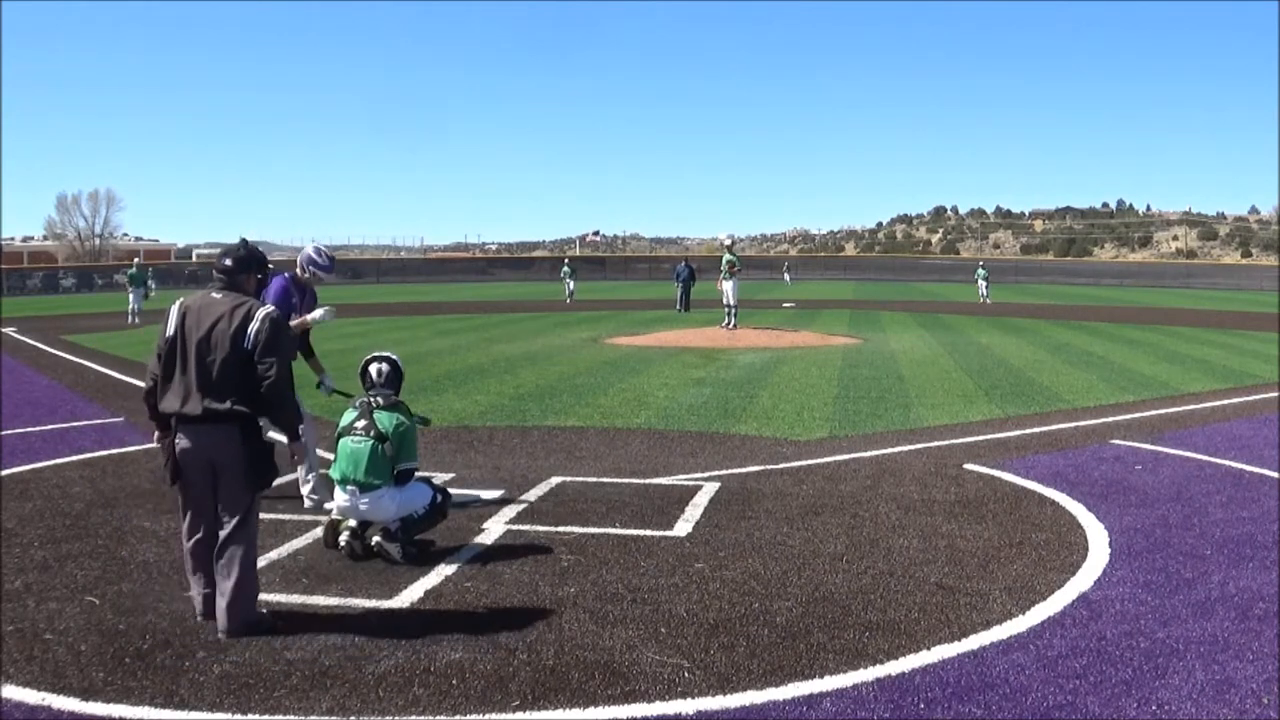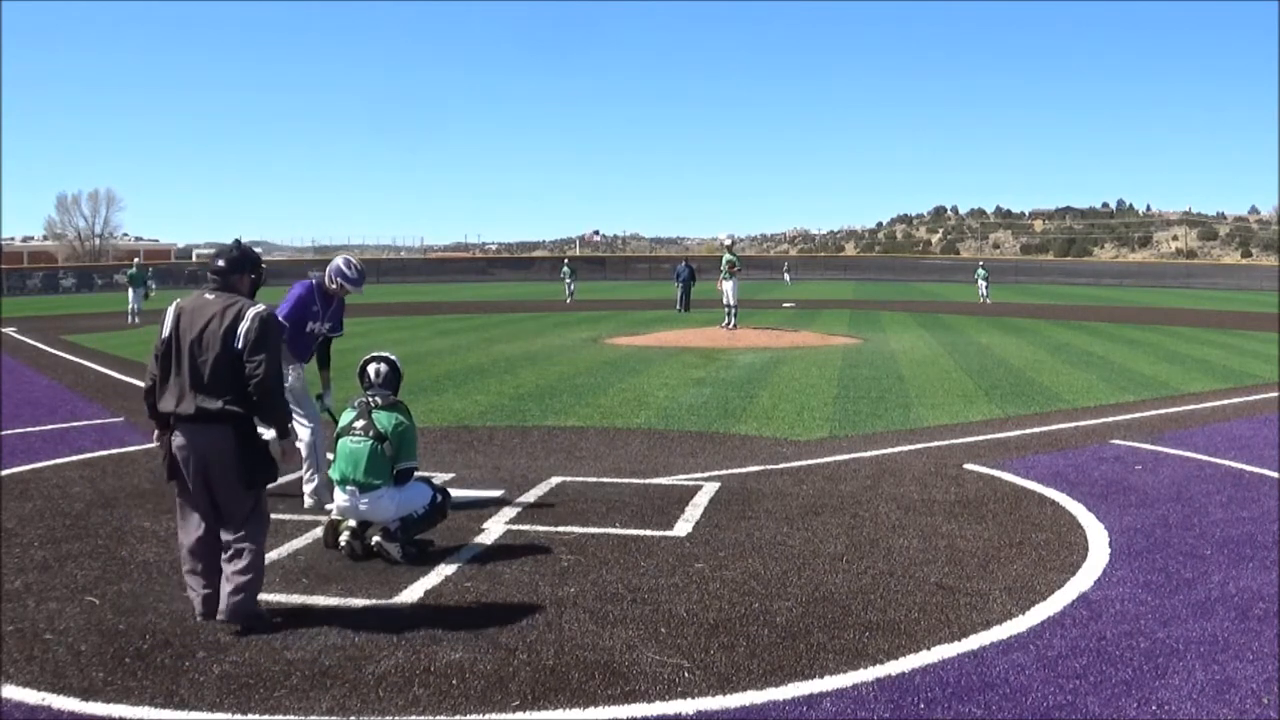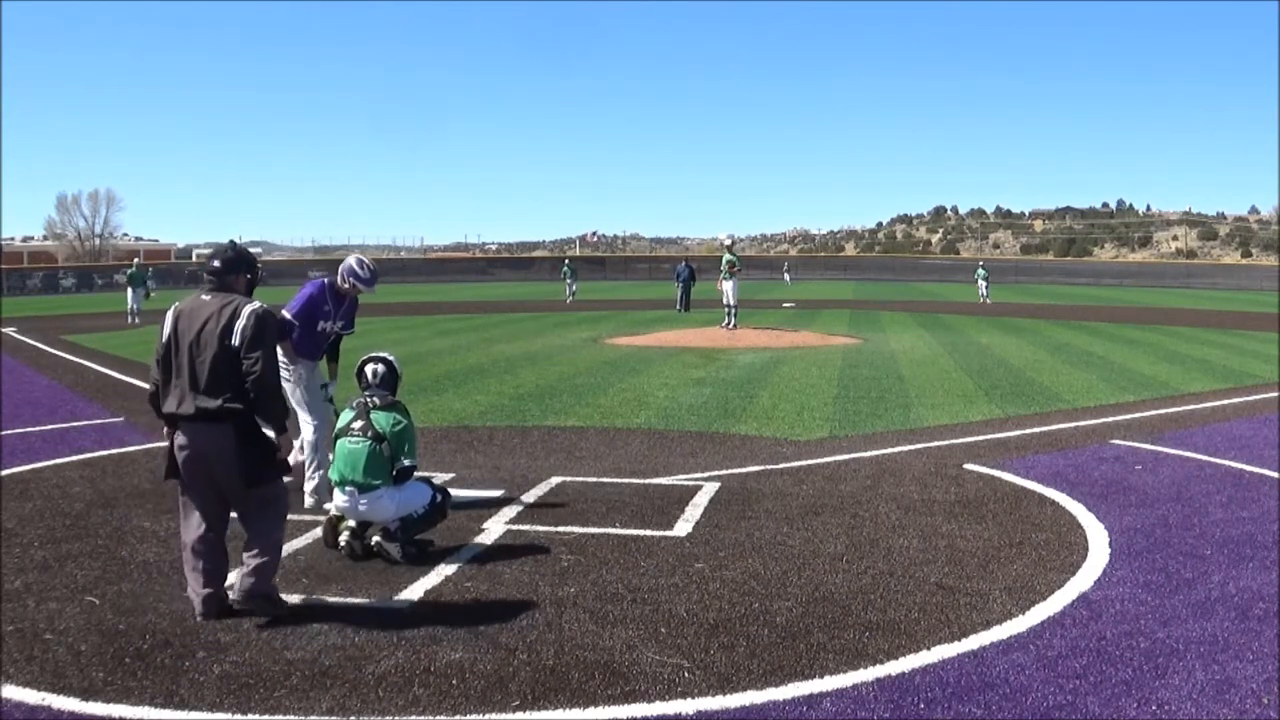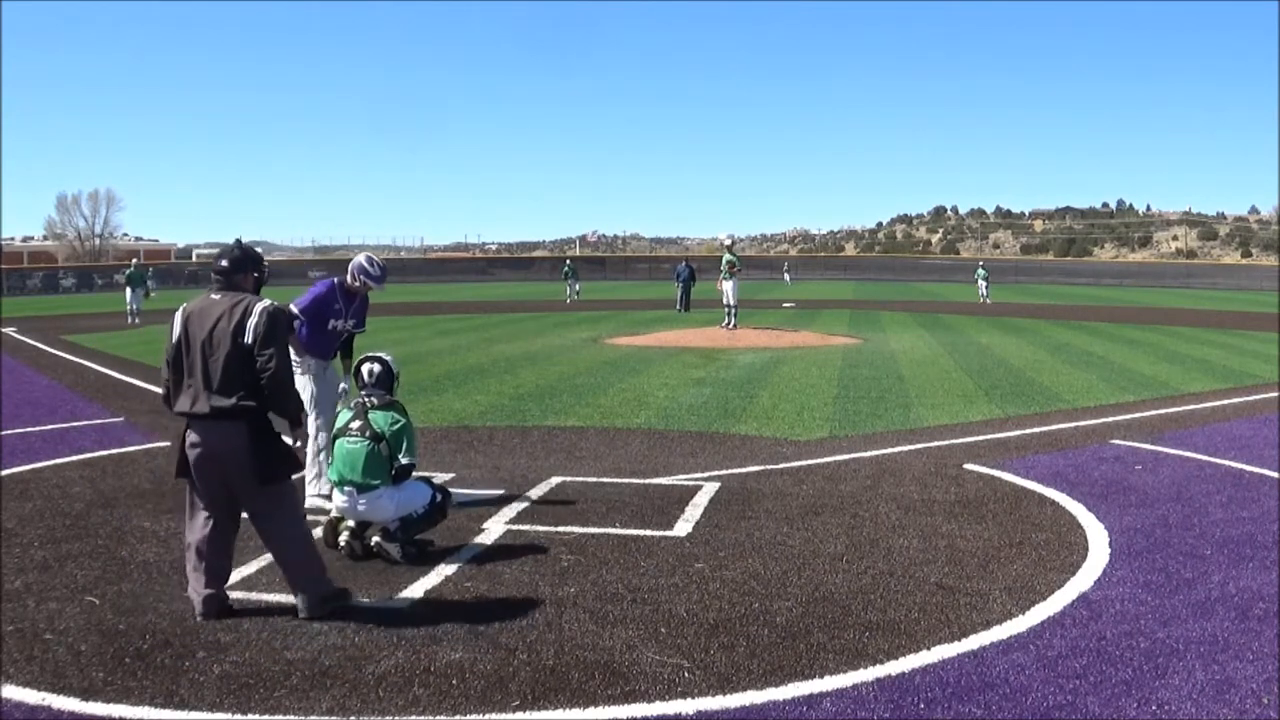
dt=0.2s
person 1, frame 1
left shoulder: (181, 309)
right shoulder: (262, 317)
left elbow: (157, 374)
right elbow: (274, 385)
left wrist: (161, 422)
right wrist: (292, 433)
left hip: (187, 434)
right hip: (235, 435)
left knee: (198, 524)
right knee: (237, 527)
left ankle: (206, 602)
right ankle: (236, 615)
person 1, frame 2
left shoulder: (178, 311)
right shoulder: (254, 317)
left elbow: (156, 375)
right elbow: (264, 384)
left wrist: (161, 423)
right wrist: (283, 429)
left hip: (184, 434)
right hip: (230, 435)
left knee: (197, 522)
right knee: (244, 521)
left ankle: (205, 600)
right ankle: (236, 603)
person 1, frame 3
left shoulder: (177, 314)
right shoulder: (251, 314)
left elbow: (159, 378)
right elbow: (261, 380)
left wrist: (172, 419)
right wrist: (279, 426)
left hip: (185, 432)
right hip: (232, 433)
left knee: (200, 520)
right knee: (265, 509)
left ankle: (208, 599)
right ankle: (254, 587)
person 1, frame 4
left shoulder: (186, 313)
right shoulder: (262, 312)
left elbow: (170, 379)
right elbow: (274, 377)
right wrist: (295, 419)
left hip: (199, 432)
right hip: (246, 432)
left knee: (206, 520)
right knee: (280, 515)
left ankle: (206, 598)
right ankle: (315, 594)
person 2, frame 1
left shoulder: (309, 294)
right shoulder: (280, 286)
left elbow: (303, 339)
left wrist: (321, 373)
right wrist: (310, 319)
right knee: (300, 425)
right ankle: (315, 494)
person 2, frame 2
left shoulder: (337, 304)
right shoulder: (303, 292)
left elbow: (323, 347)
left wrist: (326, 387)
right wrist: (291, 366)
left hip: (294, 366)
right hip: (281, 365)
right knee: (310, 425)
right ankle: (317, 494)
person 2, frame 3
left shoulder: (350, 302)
right shoulder: (315, 292)
right elbow: (280, 328)
left wrist: (332, 377)
right wrist: (294, 361)
left hip: (312, 363)
right hip: (292, 362)
left knee: (325, 420)
right knee: (315, 424)
left ankle: (299, 459)
right ankle: (317, 495)
person 2, frame 4
left shoulder: (361, 301)
right shoulder: (324, 291)
left wrist: (346, 377)
right wrist: (302, 356)
left hip: (326, 363)
right hip: (305, 361)
left knee: (336, 419)
right knee: (320, 423)
right ankle: (318, 491)
person 3, frame 1
left shoulder: (350, 413)
right shoulder: (399, 417)
left elbow: (339, 462)
right elbow: (405, 475)
left hip: (344, 501)
right hip: (377, 502)
right knee: (439, 497)
left ankle: (352, 528)
right ankle: (393, 535)
person 3, frame 2
left shoulder: (348, 413)
right shoulder: (398, 417)
left elbow: (338, 463)
right elbow: (405, 473)
left hip: (343, 501)
right hip: (377, 502)
right knee: (439, 497)
left ankle: (352, 528)
right ankle: (392, 534)
person 3, frame 3
left shoulder: (346, 413)
right shoulder: (396, 417)
left elbow: (335, 464)
right elbow: (405, 472)
left hip: (342, 502)
right hip: (376, 502)
right knee: (439, 497)
left ankle: (352, 529)
right ankle: (393, 534)
person 3, frame 4
left shoulder: (345, 414)
right shoulder: (395, 417)
left elbow: (334, 462)
right elbow: (404, 471)
left hip: (342, 502)
right hip: (375, 502)
right knee: (439, 497)
left ankle: (352, 529)
right ankle: (392, 535)
